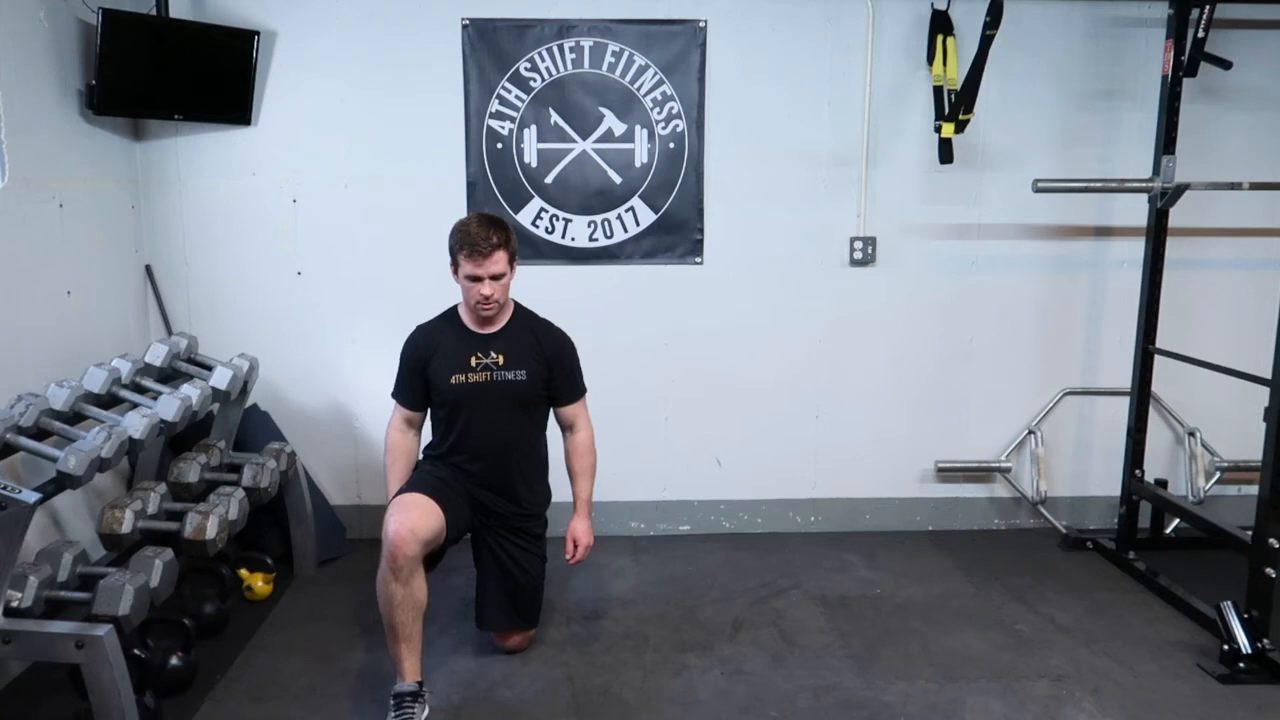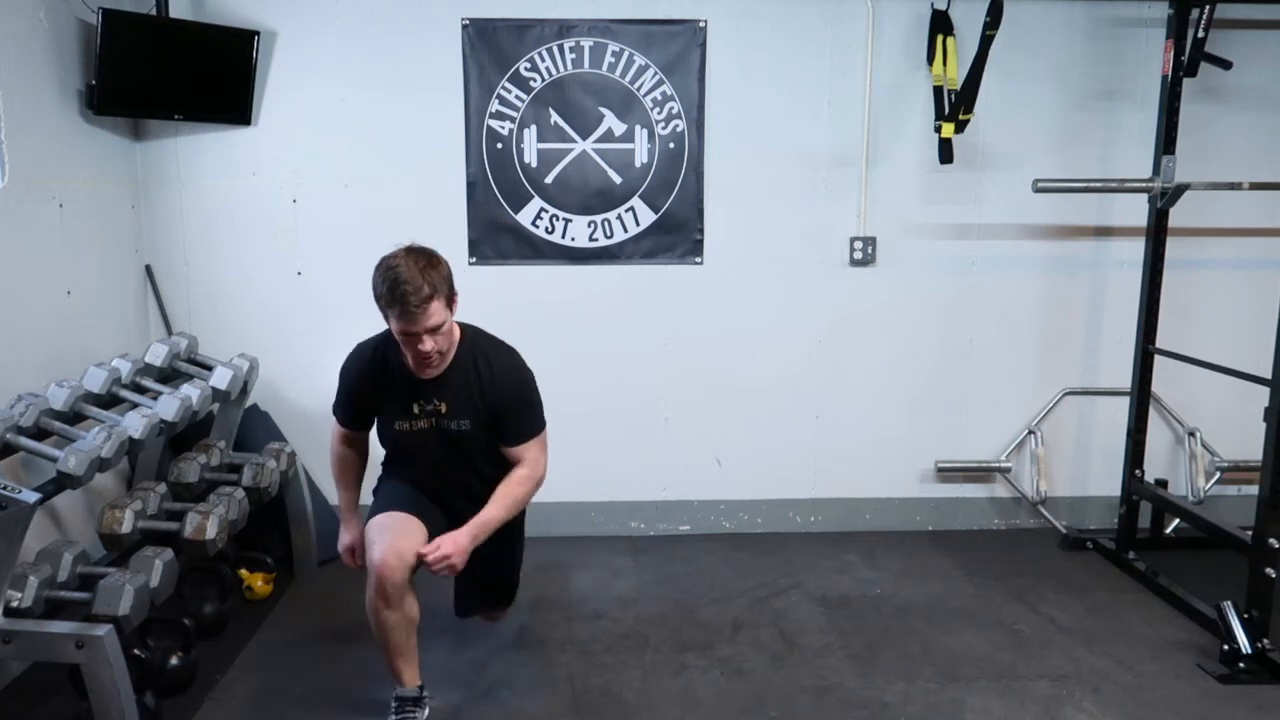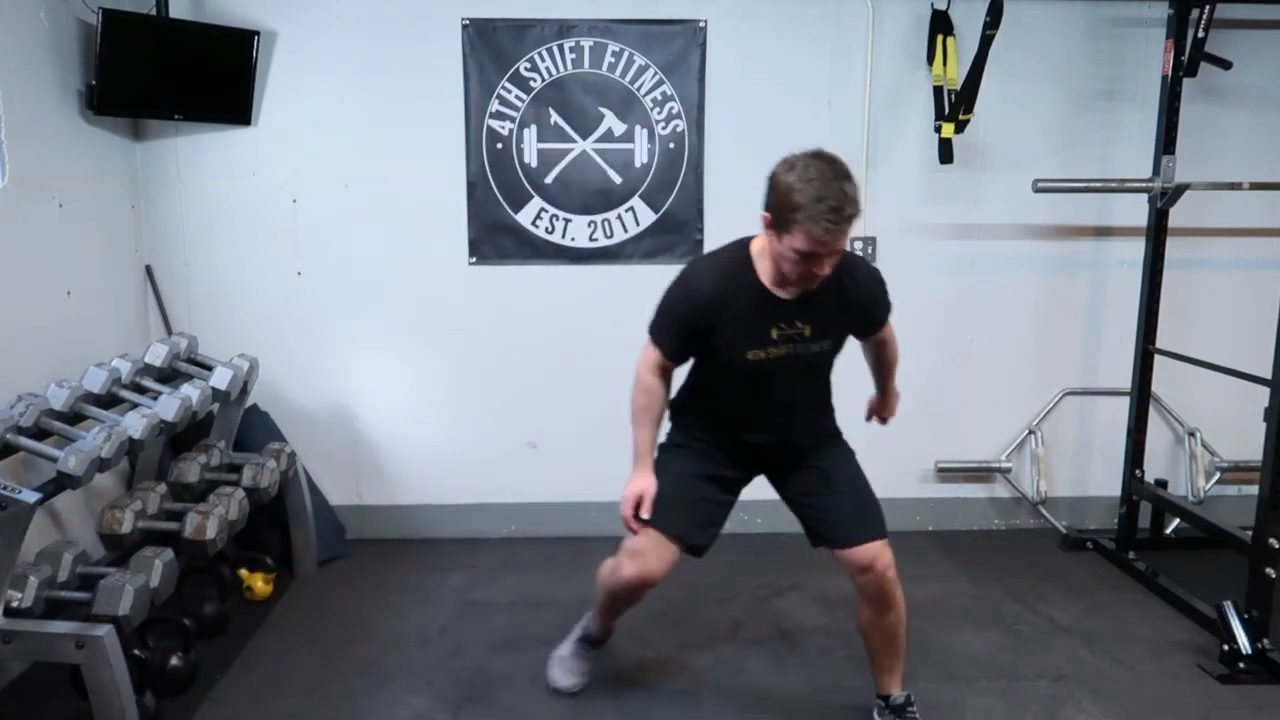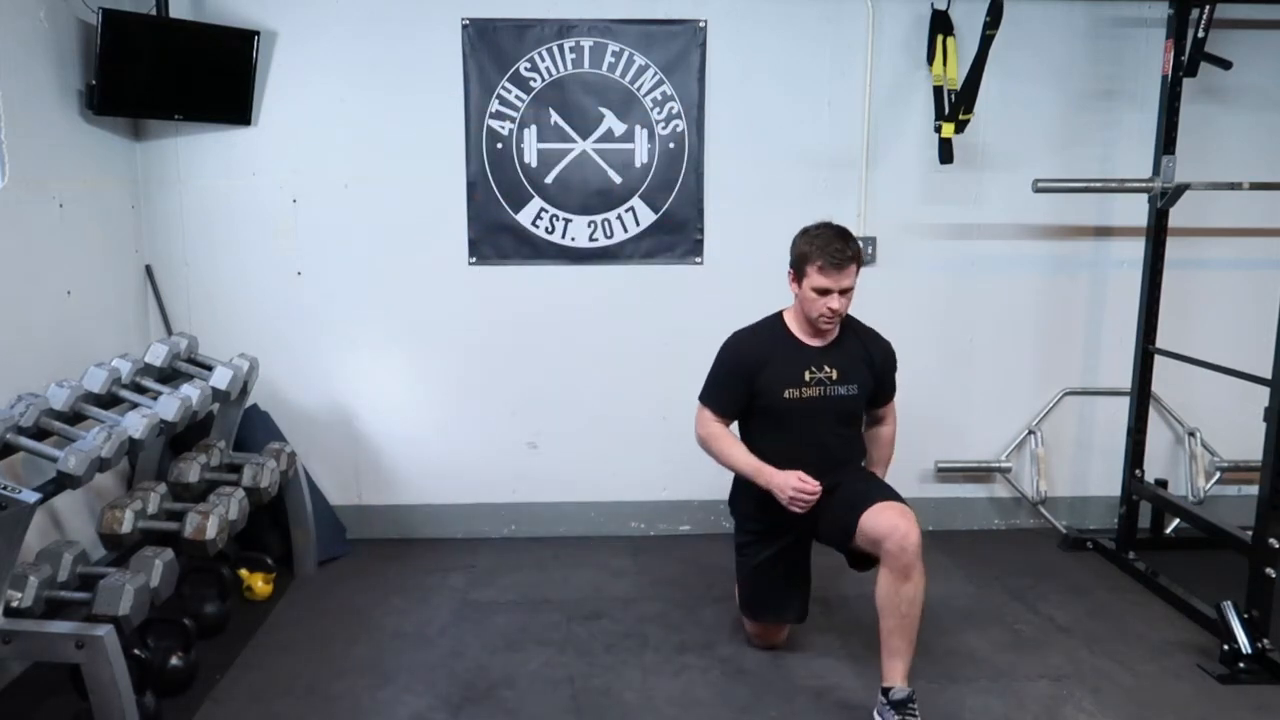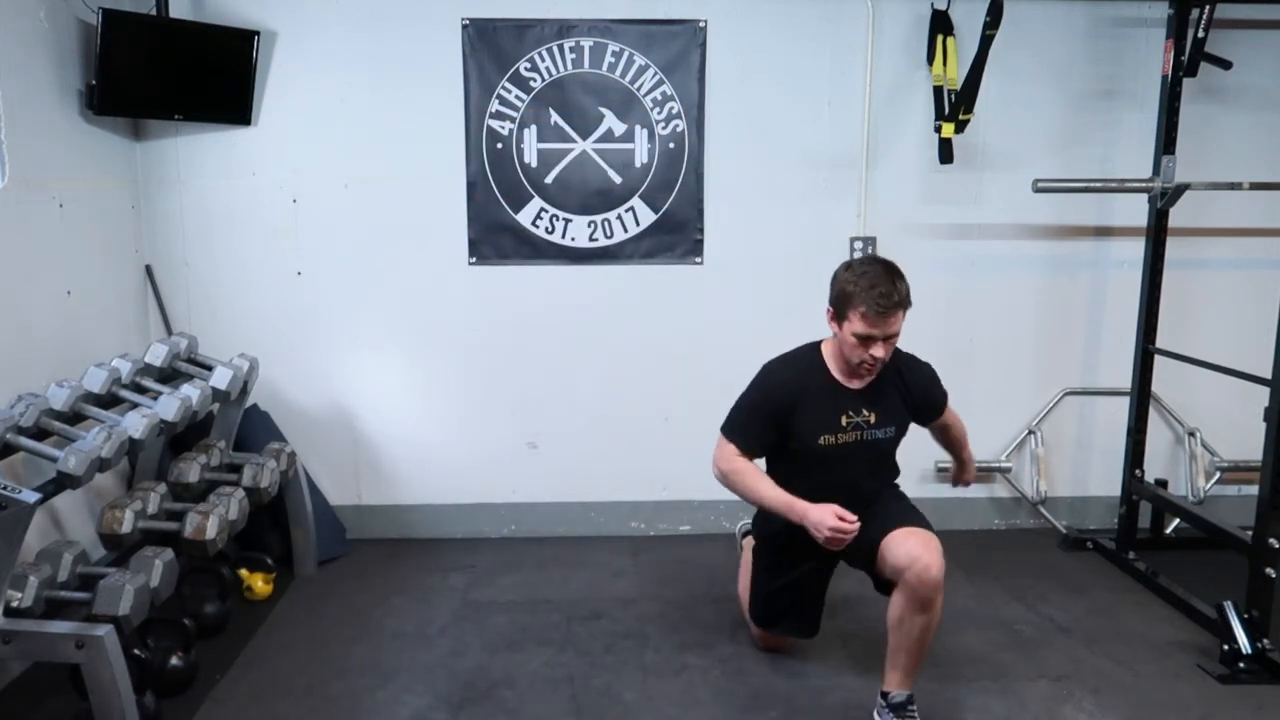
dt=1s
person 1, frame 1
left shoulder: (549, 342)
right shoulder: (427, 341)
left elbow: (576, 427)
right elbow: (404, 426)
left wrist: (582, 512)
right wrist: (395, 507)
left hip: (519, 499)
right hip: (447, 478)
left knee: (514, 639)
right knee: (399, 539)
left ankle: (490, 569)
person 1, frame 2
left shoulder: (502, 369)
right shoulder: (365, 366)
left elbow: (530, 465)
right elbow: (348, 441)
left wrist: (470, 536)
right wrist: (349, 520)
left hip: (486, 501)
right hip: (410, 488)
left knee: (491, 609)
right knee: (385, 564)
left ankle: (480, 588)
person 1, frame 3
left shoulder: (859, 283)
right shoulder: (707, 286)
left elbow: (879, 336)
right elbow: (655, 368)
left wrist: (887, 390)
right wrist: (644, 466)
left hip: (808, 440)
right hip: (711, 439)
left knee: (874, 566)
right knee: (642, 567)
right ankle: (594, 630)
person 1, frame 4
left shoulder: (872, 349)
right shoulder: (748, 348)
left elbow: (882, 422)
right elbow: (709, 428)
left wrist: (870, 490)
right wrist: (772, 479)
left hip: (842, 484)
right hip: (768, 496)
left knee: (903, 535)
right knee: (765, 635)
right ankle: (754, 567)
person 1, frame 5
left shoulder: (913, 379)
right shoulder: (784, 381)
left elbow: (943, 422)
right elbow: (727, 462)
left wrist: (964, 462)
right wrist: (804, 513)
left hip: (873, 507)
right hip: (796, 517)
left knee: (925, 566)
right knee: (771, 638)
right ankle: (753, 544)
